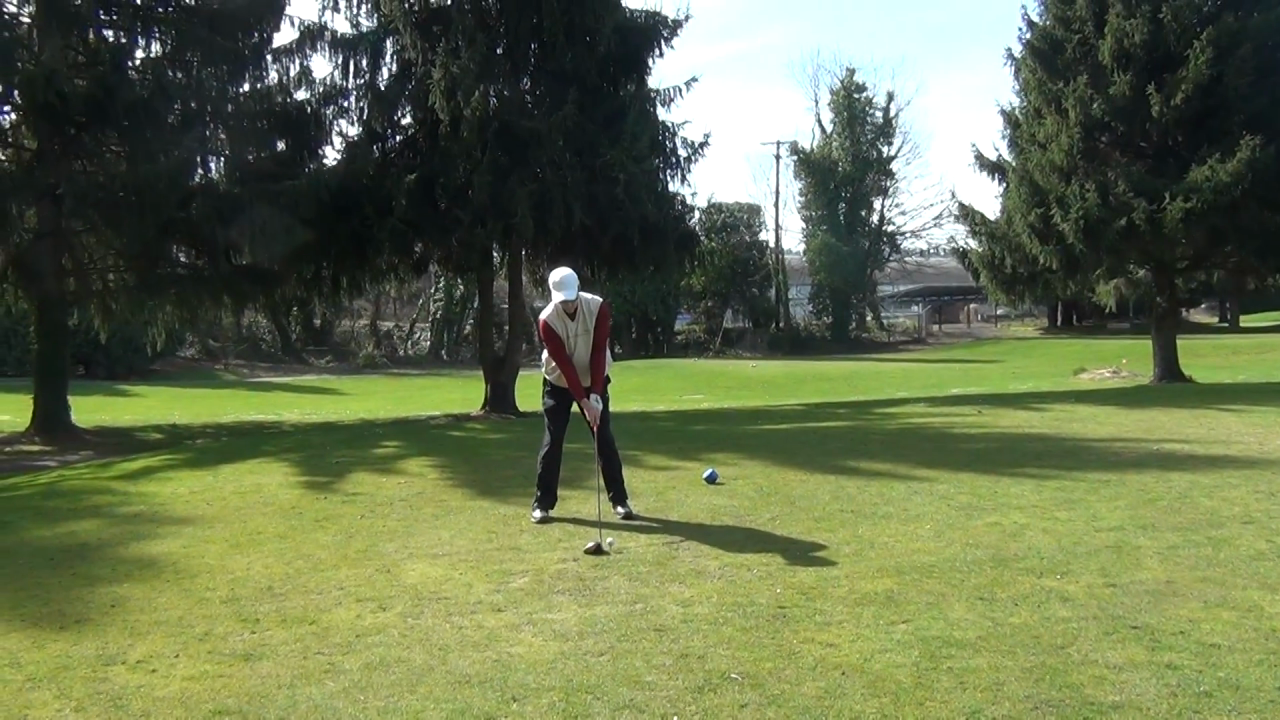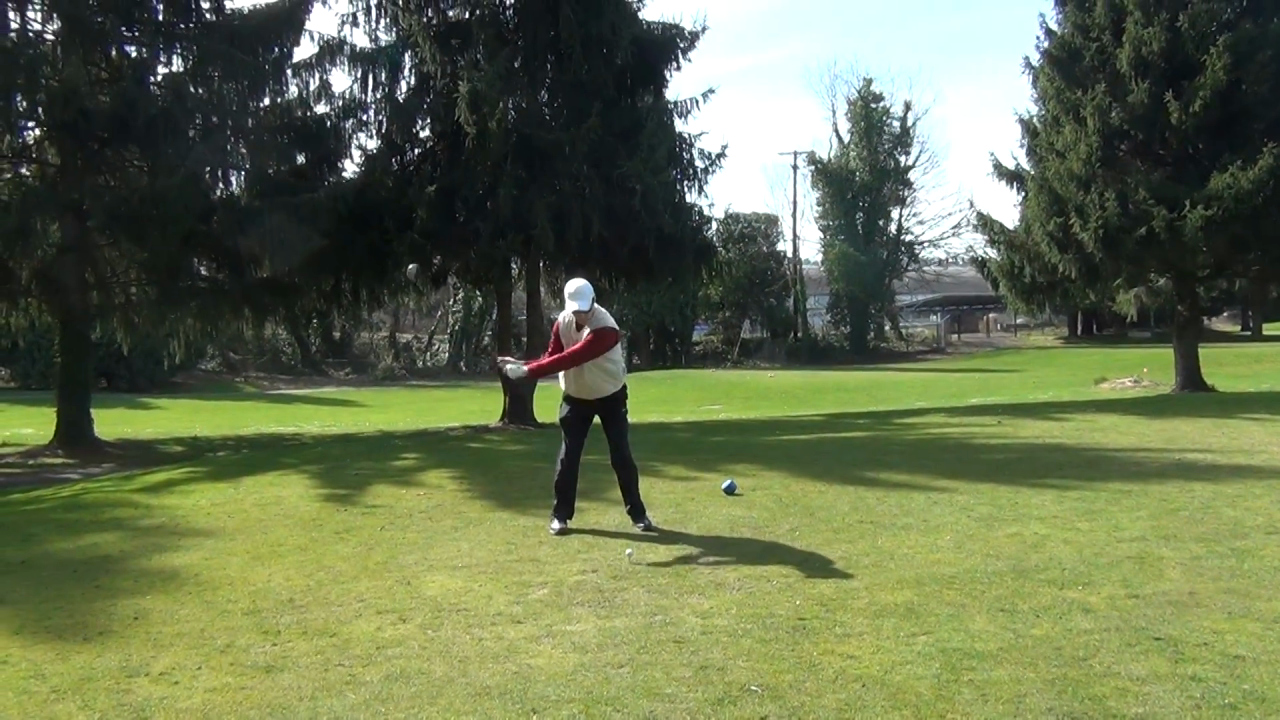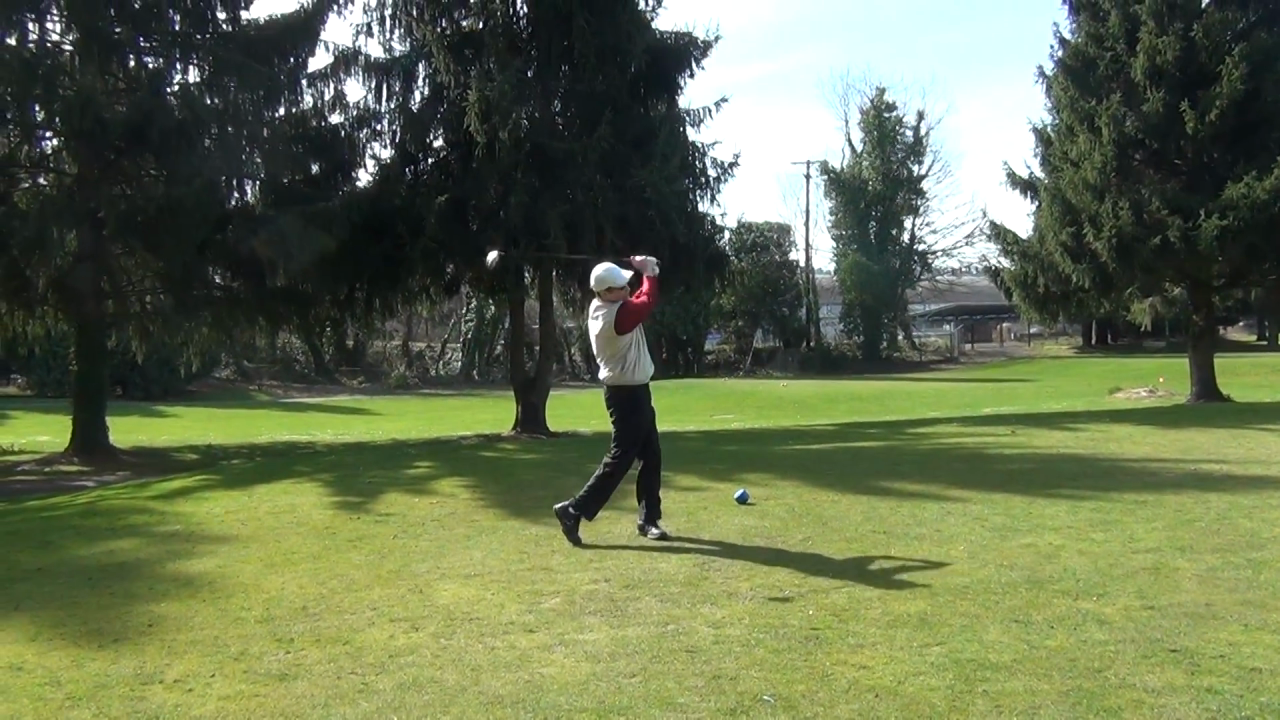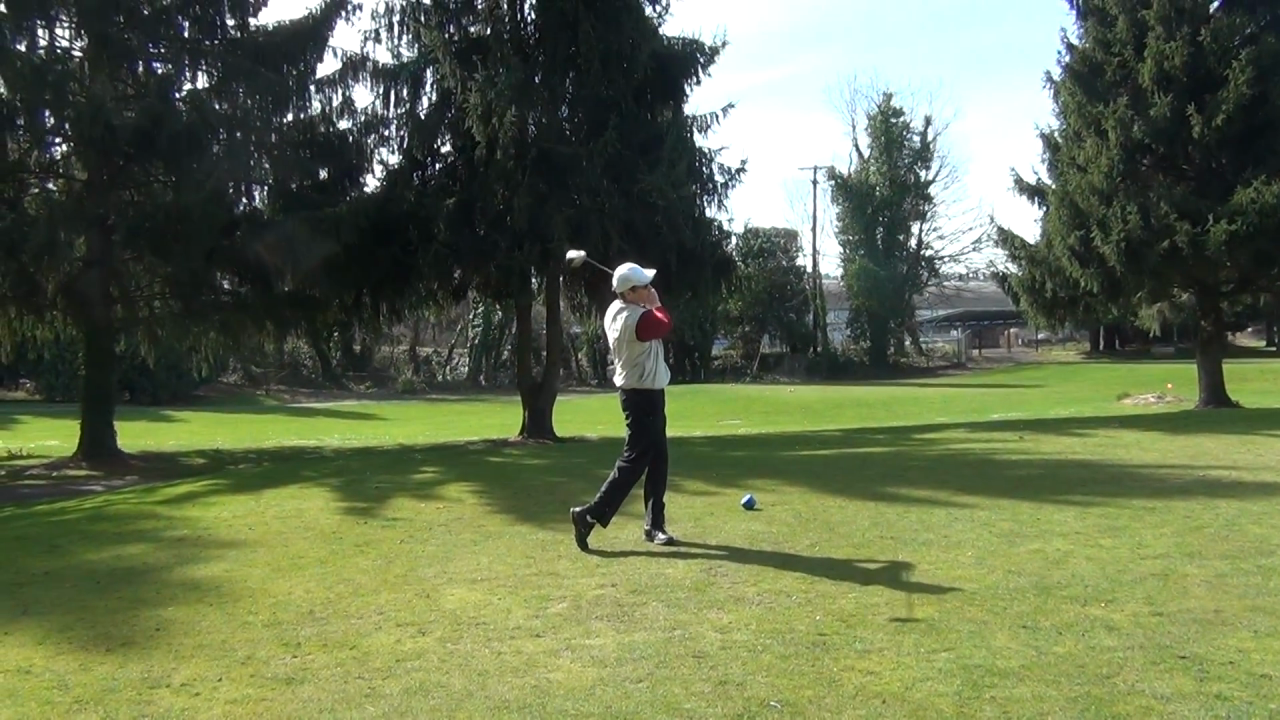
dt=1s
person 1, frame 1
left shoulder: (598, 307)
right shoulder: (547, 320)
left elbow: (598, 353)
right elbow: (564, 364)
left wrist: (595, 394)
right wrist: (583, 401)
left hip: (594, 381)
right hip: (558, 384)
left knee: (605, 438)
right knee: (553, 440)
left ankle: (619, 499)
right ankle: (543, 502)
person 1, frame 2
left shoulder: (606, 330)
right shoulder: (563, 321)
left elbow: (569, 359)
right elbow: (552, 355)
left wrist: (526, 371)
right wrist: (523, 365)
left hip: (611, 397)
right hip: (576, 398)
left knee: (621, 455)
right knee: (568, 455)
left ankle: (636, 511)
right ankle: (560, 513)
person 1, frame 3
left shoulder: (603, 306)
right shoulder: (618, 315)
left elbow: (638, 300)
right elbow: (647, 300)
left wrist: (645, 270)
right wrist: (648, 273)
left hip: (633, 389)
right hip: (626, 393)
left knee: (651, 455)
right knee: (621, 457)
left ankle: (648, 518)
right ankle: (573, 510)
person 1, frame 4
left shoulder: (616, 311)
right shoulder: (639, 319)
left elbow: (654, 324)
right elbow: (665, 326)
left wrist: (649, 306)
right wrist: (655, 306)
left hip: (643, 392)
right hip: (643, 396)
left knee: (657, 459)
right knee: (634, 461)
left ankle: (654, 524)
right ankle: (589, 515)
